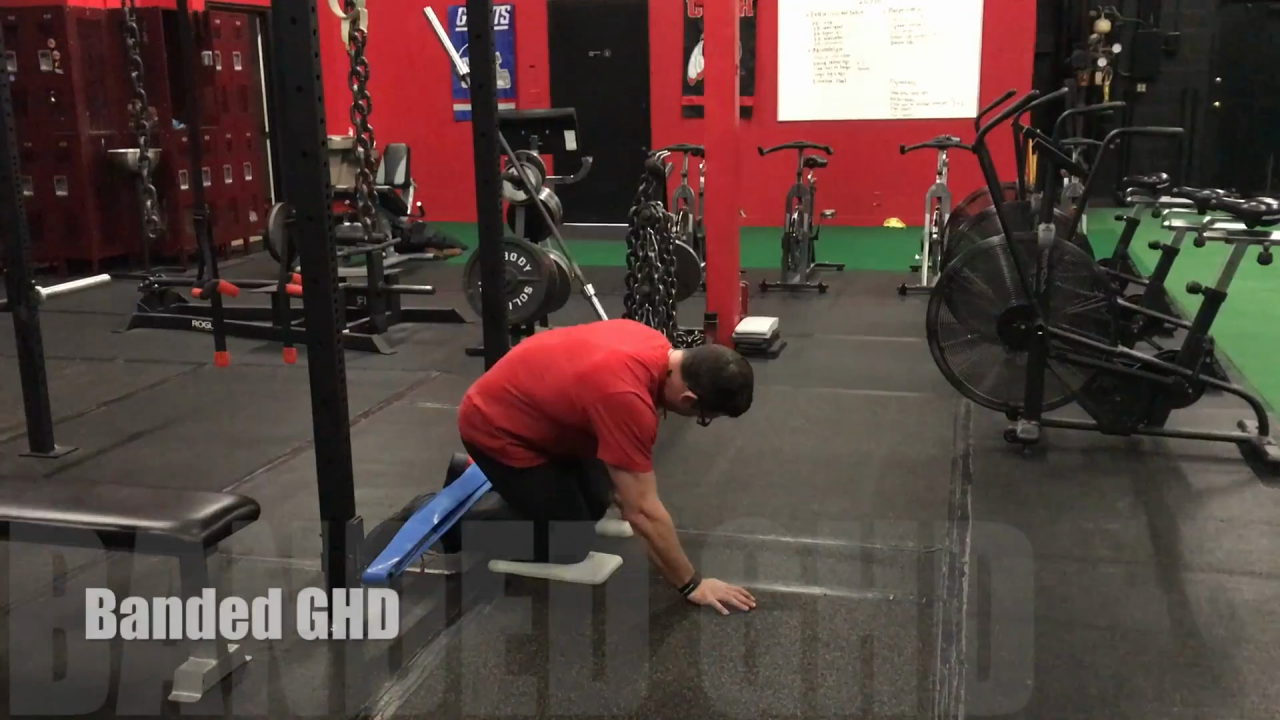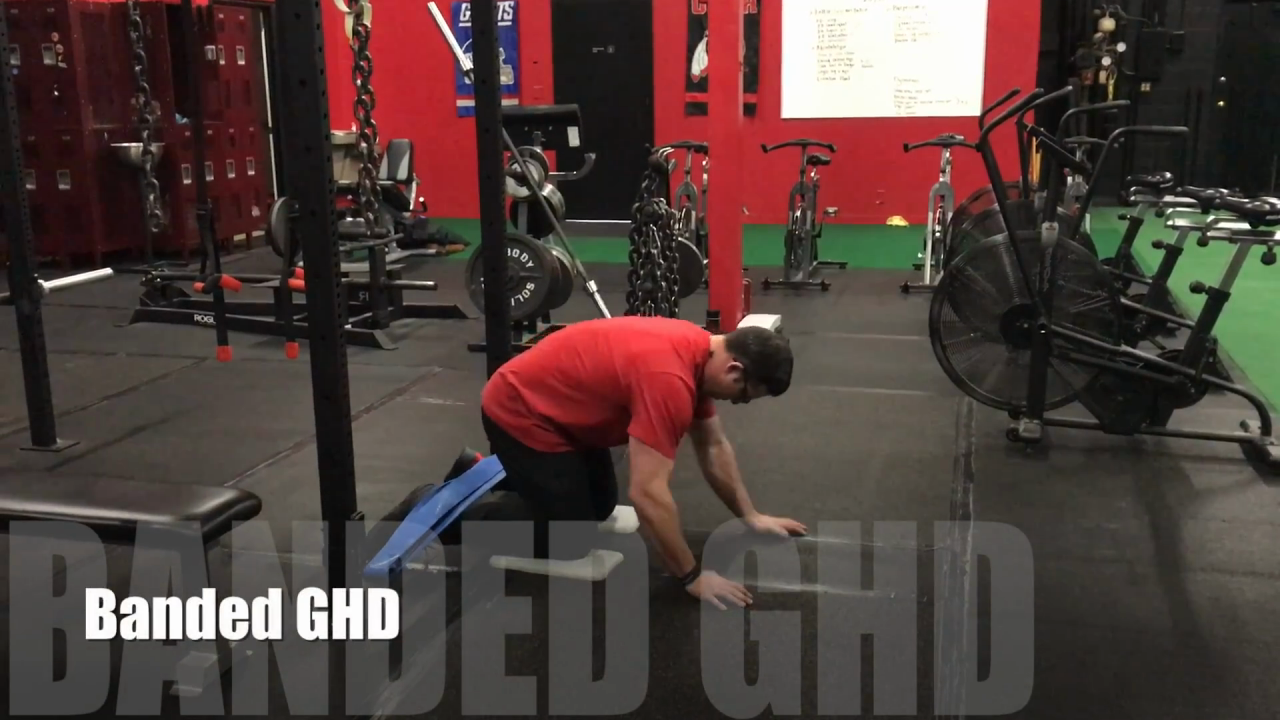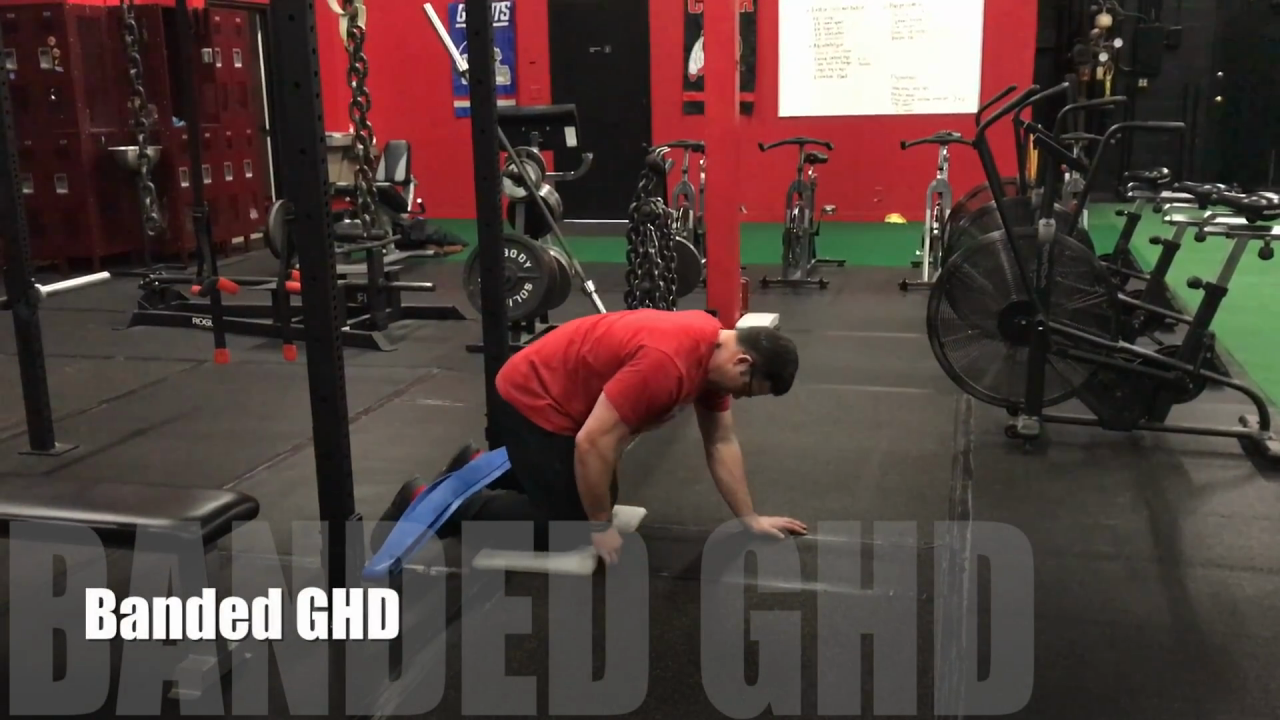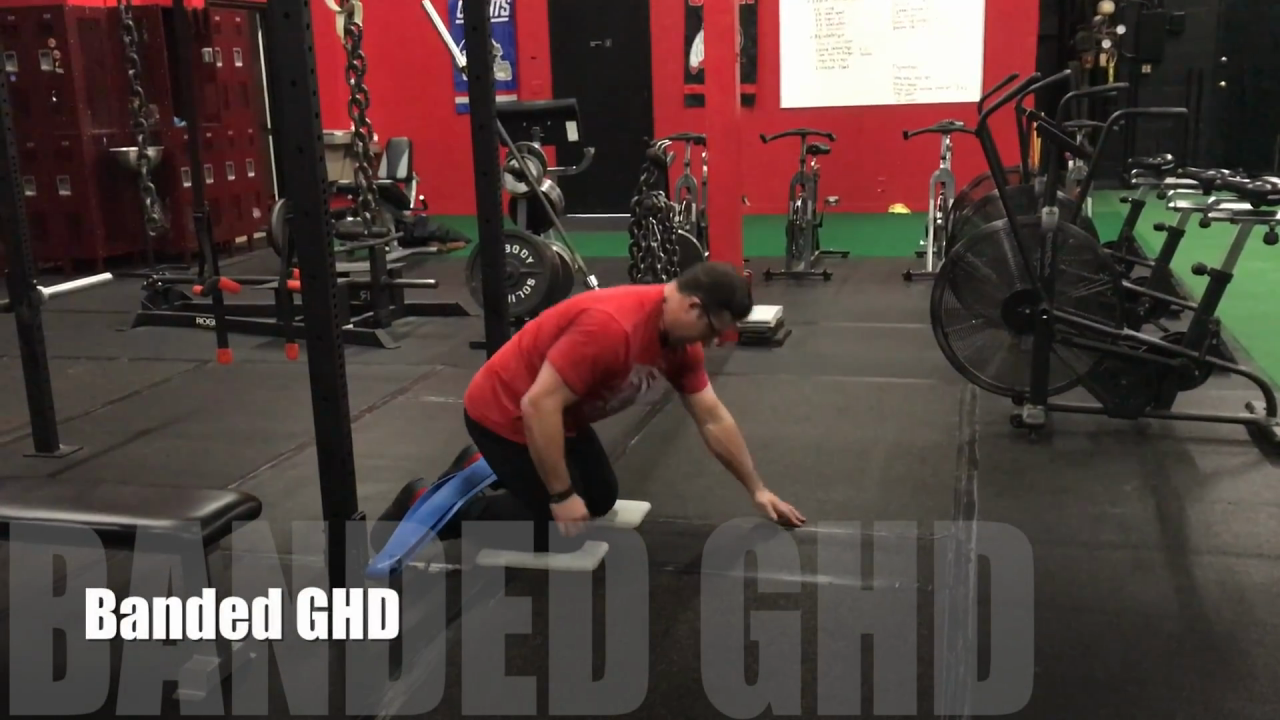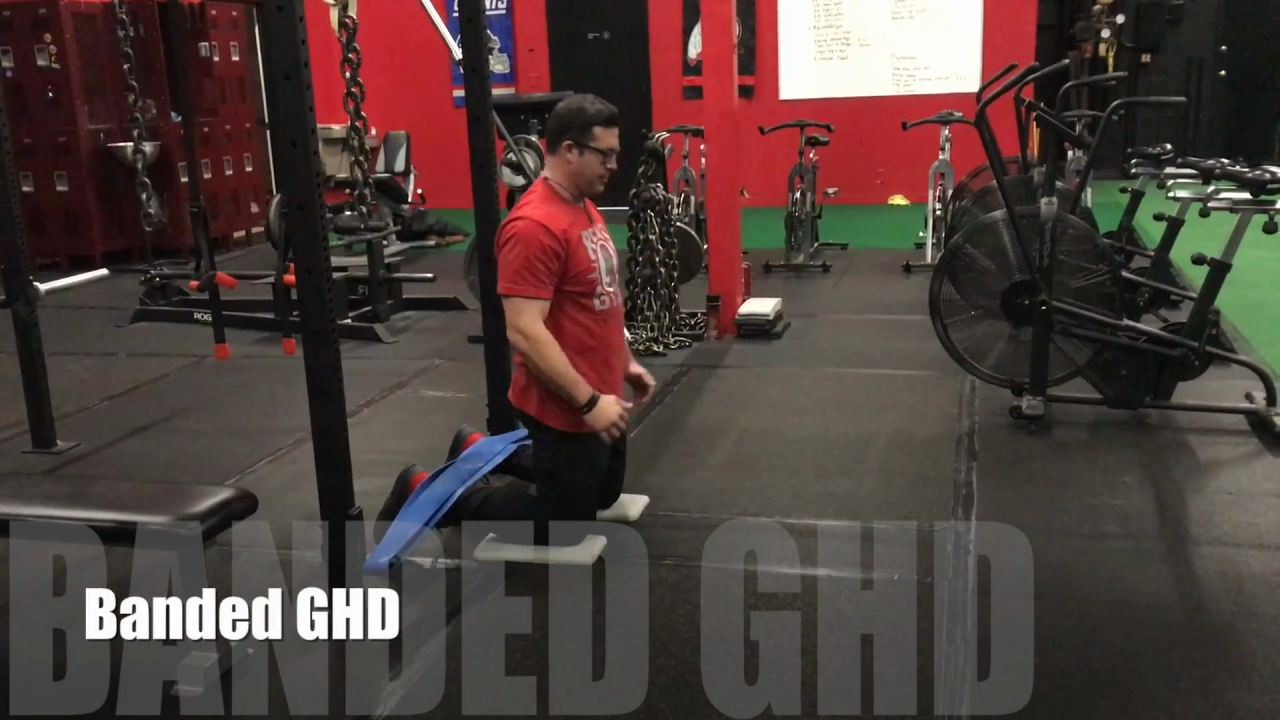
dt=0.7s
person 1, frame 1
left shoulder: (657, 349)
right shoulder: (626, 396)
right elbow: (642, 511)
left wrist: (615, 484)
right wrist: (693, 585)
left hip: (532, 409)
right hip: (496, 428)
left knee: (596, 506)
right knee: (568, 545)
person 1, frame 2
left shoulder: (700, 348)
right shoulder: (669, 380)
left elbow: (714, 445)
right elbow: (648, 494)
left wrist: (751, 515)
right wrist: (693, 577)
left hip: (559, 405)
right hip: (521, 414)
left knee: (601, 507)
person 1, frame 3
left shoulder: (717, 351)
right shoulder: (668, 364)
left elbow: (722, 442)
right elbow: (593, 442)
left wrist: (751, 519)
right wrist: (600, 528)
left hip: (573, 394)
right hip: (532, 397)
left knee: (594, 499)
right knee: (564, 525)
person 1, frame 4
left shoulder: (679, 336)
right shoulder: (612, 327)
left elbow: (712, 419)
right elbow: (538, 405)
left wrist: (757, 489)
right wrist: (561, 497)
left hip: (559, 415)
right hip: (505, 415)
left knee: (601, 498)
right knee: (566, 531)
left ankle: (493, 466)
right ankle: (452, 510)
person 1, frame 5
left shoulder: (584, 209)
right shoulder: (534, 226)
right elbow: (524, 333)
left wrist: (626, 364)
right wrist: (589, 401)
left hip: (598, 398)
right hip: (566, 408)
left knee: (602, 495)
right knee: (563, 526)
